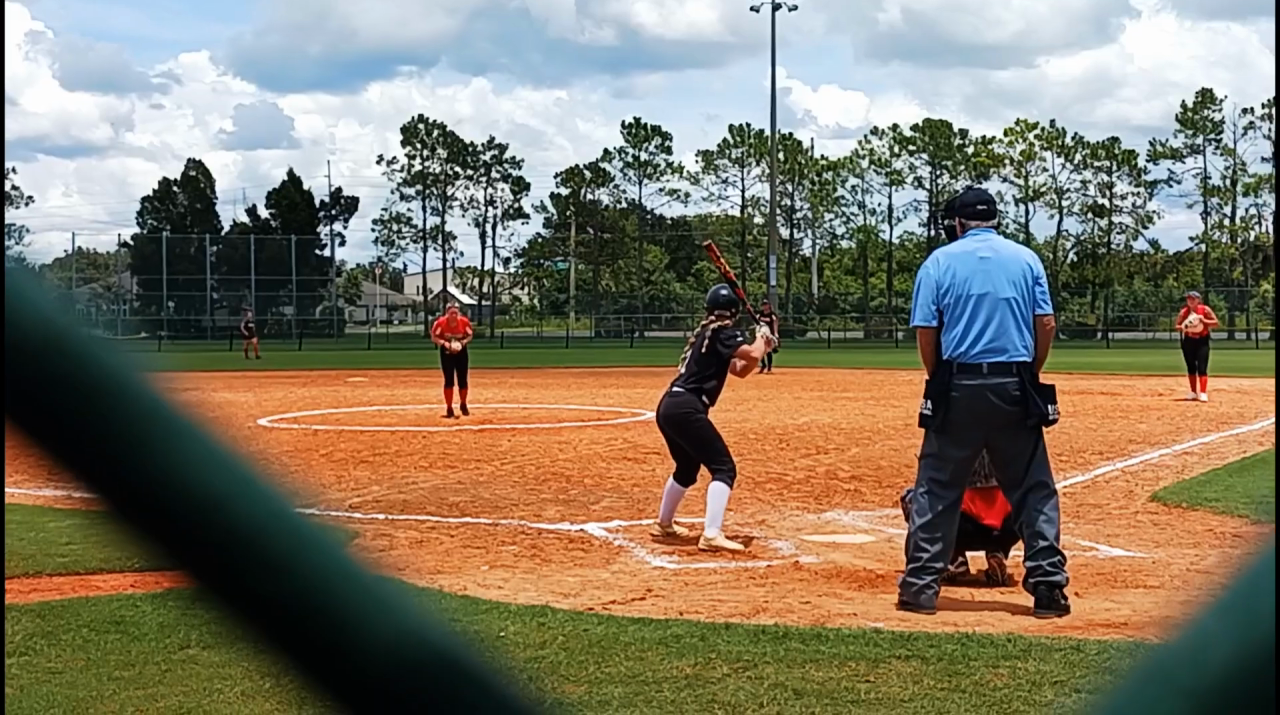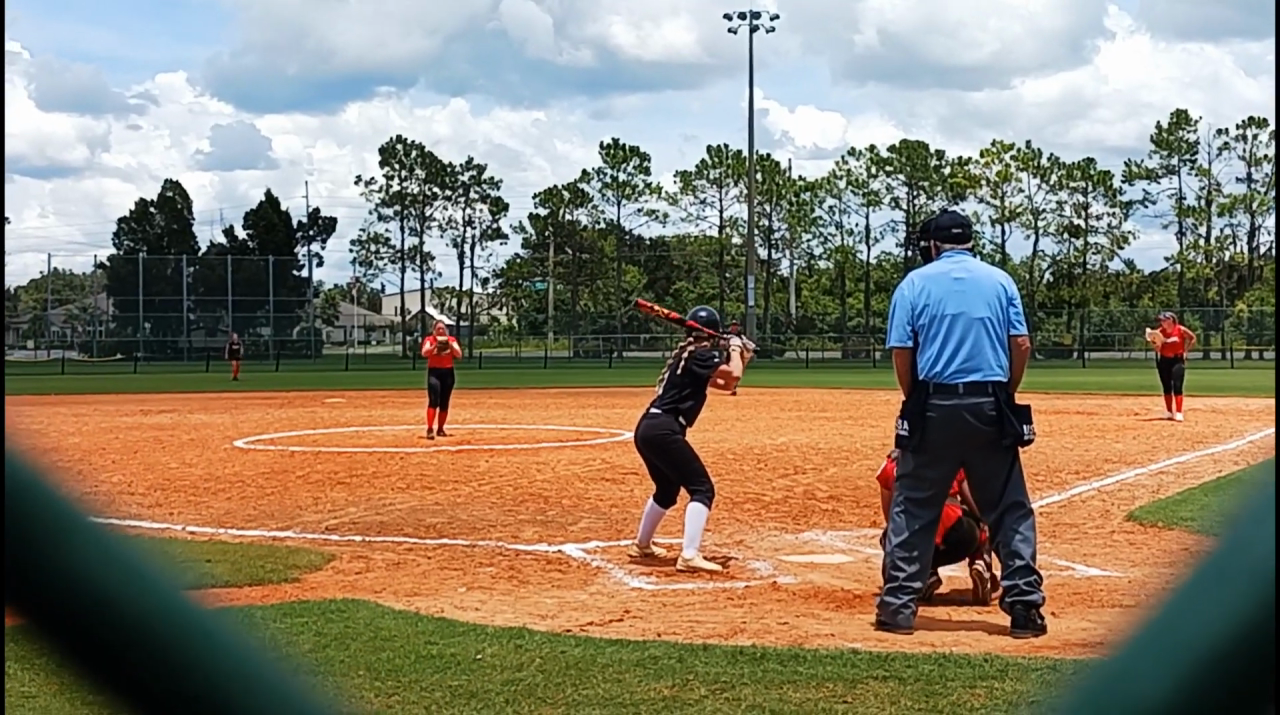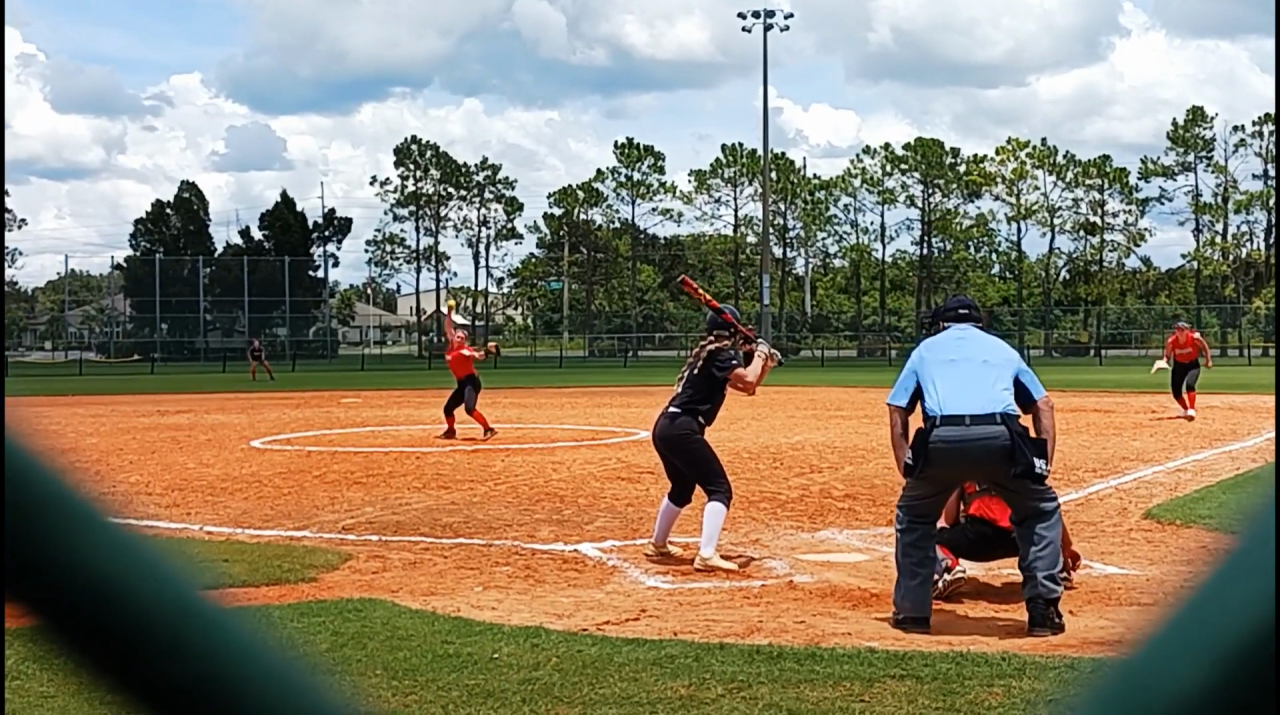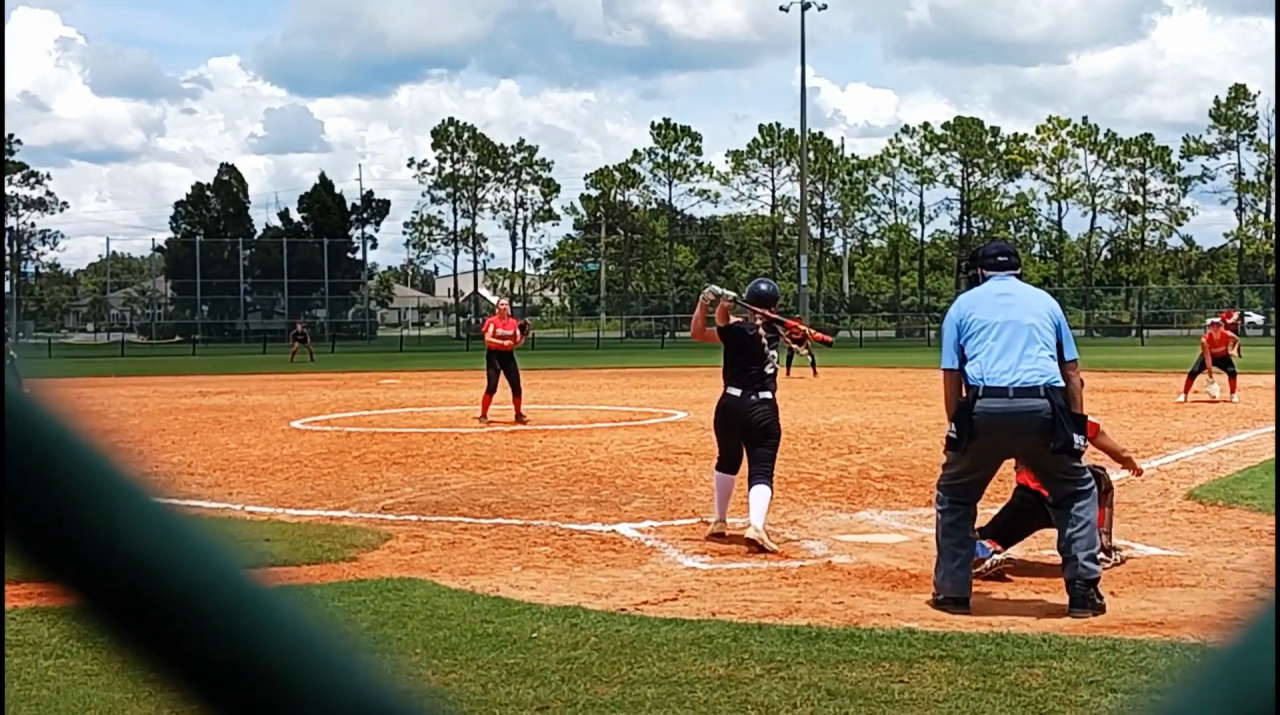
dt=1s
person 1, frame 1
left shoulder: (940, 261)
right shoulder: (1026, 258)
left elbow: (926, 332)
right elbow: (1046, 326)
left wrist: (939, 384)
right wrist: (1030, 377)
left hip: (958, 387)
right hip: (1015, 387)
left knee: (937, 490)
right knee: (1034, 490)
left ankle: (921, 587)
right ankle: (1048, 587)
person 1, frame 2
left shoulder: (915, 283)
right shoulder: (1000, 280)
left elbow: (901, 354)
right elbow: (1021, 346)
left wrist: (915, 405)
right wrist: (1004, 398)
left hip: (934, 407)
right hip: (989, 406)
left knee: (912, 510)
right knee: (1010, 509)
left ankle: (898, 608)
right ankle: (1024, 607)
person 1, frame 3
left shoulder: (926, 348)
right shoulder: (1001, 347)
left elbow: (897, 414)
right elbow: (1043, 405)
left wrist: (907, 470)
right wrist: (1042, 465)
left hip: (941, 440)
right hip: (1000, 438)
left knee: (914, 515)
right knee: (1040, 510)
left ankle: (912, 611)
right ankle: (1043, 610)
person 1, frame 4
left shoulder: (964, 304)
right shoulder: (1044, 300)
left elbow: (952, 377)
right elbow: (1071, 370)
left wrist: (956, 434)
right wrist: (1075, 430)
left hip: (984, 410)
right hip: (1043, 409)
left knee: (954, 496)
right knee: (1077, 493)
left ankle: (952, 591)
right ankle: (1083, 591)
person 2, frame 1
left shoulder: (706, 333)
right shoulder: (723, 333)
left elbow: (740, 370)
right elbow: (753, 356)
left wrist: (763, 348)
right wrist: (761, 335)
left hip: (669, 407)
right hip: (687, 409)
left knee: (687, 467)
right knee: (724, 468)
left ankle: (663, 524)
right ankle: (711, 535)
person 2, frame 2
left shoulder: (687, 355)
right shoulder: (699, 355)
left elbow: (725, 384)
right elbow: (734, 375)
left wrist: (741, 357)
right wrist: (735, 349)
left hip: (648, 429)
right hip: (664, 430)
left knee: (668, 489)
right knee: (702, 488)
left ankle: (642, 544)
right ankle: (689, 556)
person 2, frame 3
left shoulder: (708, 354)
right shoulder: (719, 354)
left elbow: (746, 388)
right elbow: (748, 379)
left wrist: (766, 364)
right wrist: (760, 354)
left hip: (666, 428)
right hip: (683, 430)
left knee: (682, 488)
right knee: (720, 489)
left ankle: (658, 543)
right ankle: (706, 555)
person 2, frame 4
left shoulder: (742, 330)
right shoulder: (772, 330)
left elbow: (697, 334)
left wrist: (703, 303)
right wrist: (720, 303)
left hip: (732, 405)
right hip: (764, 410)
left knee: (727, 462)
right knee: (761, 473)
left ankle: (719, 522)
right ankle: (756, 527)
